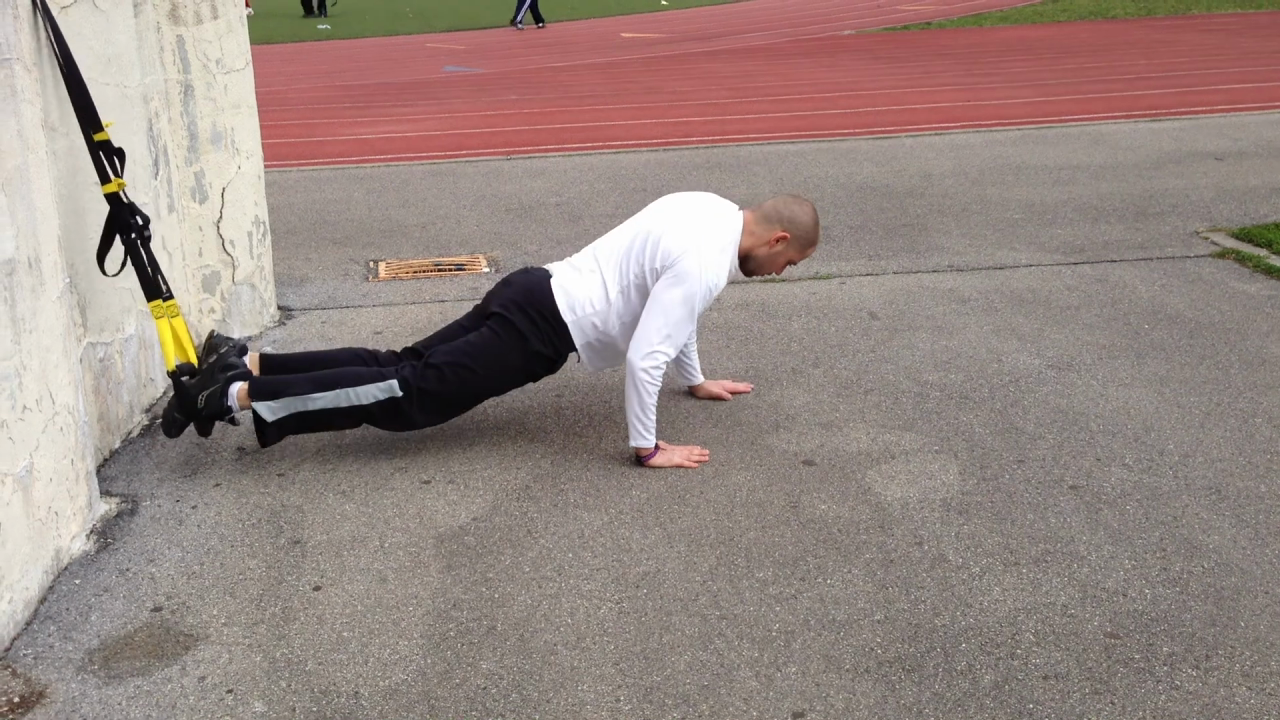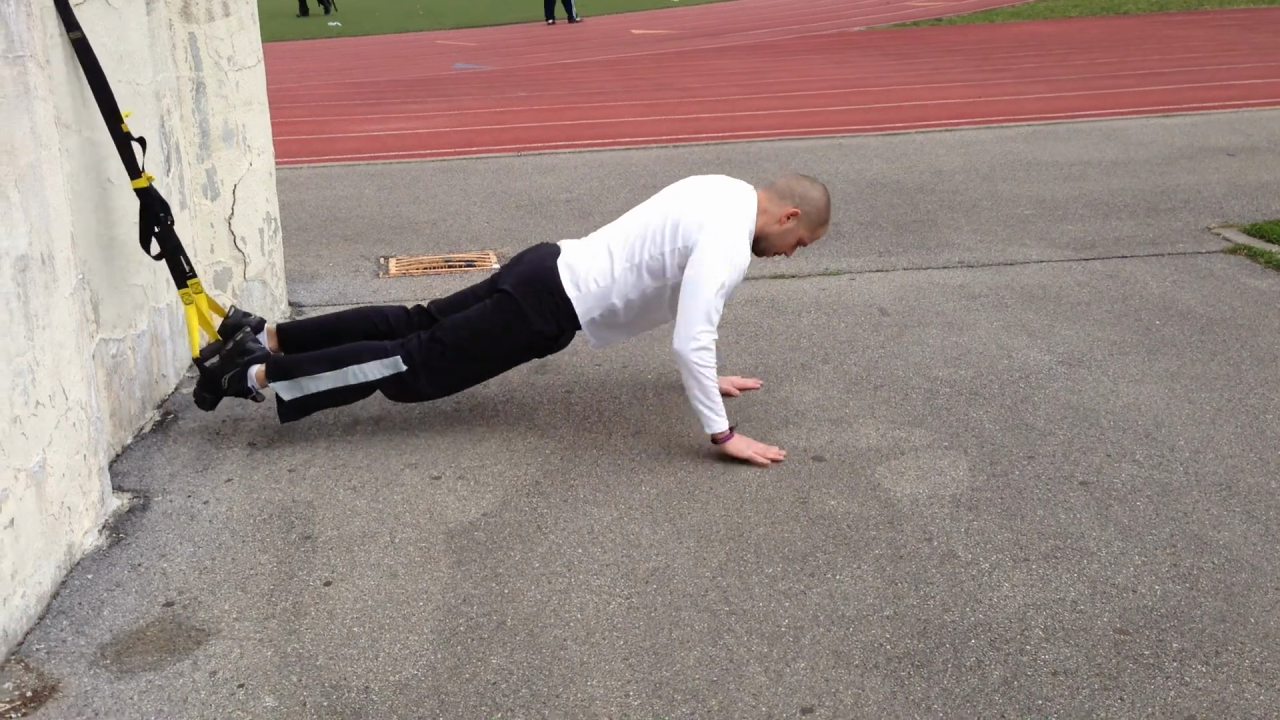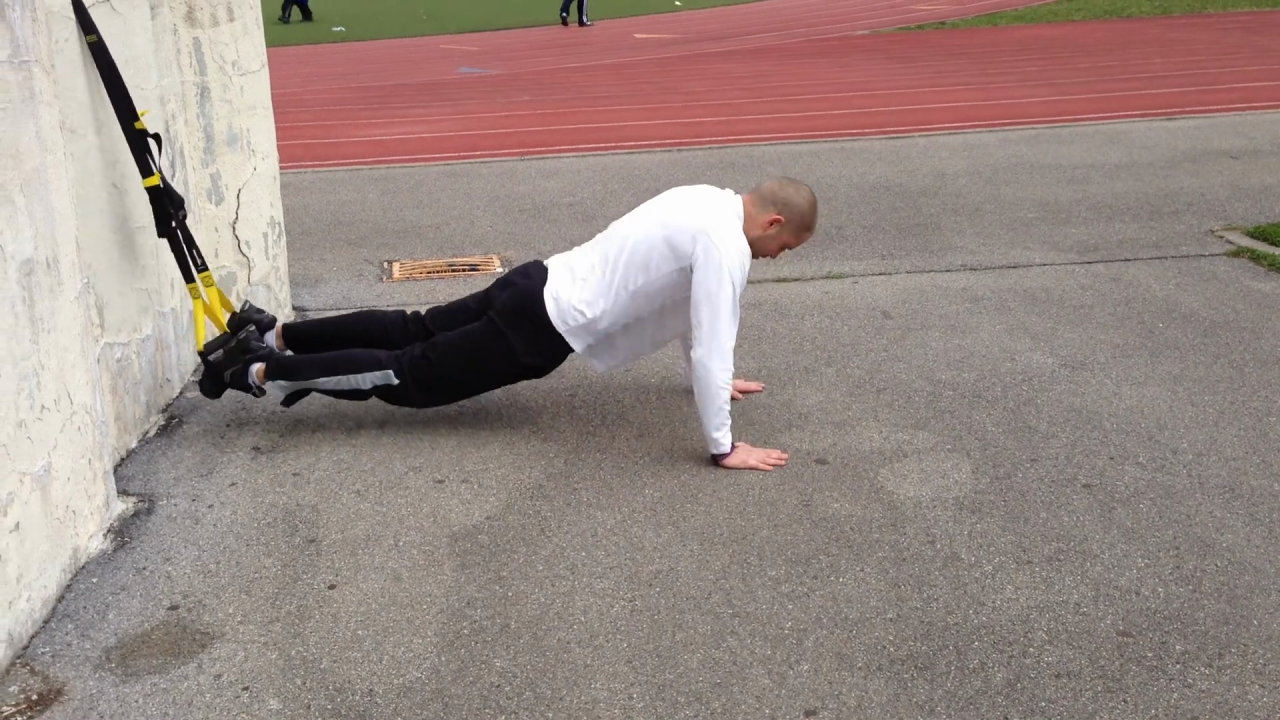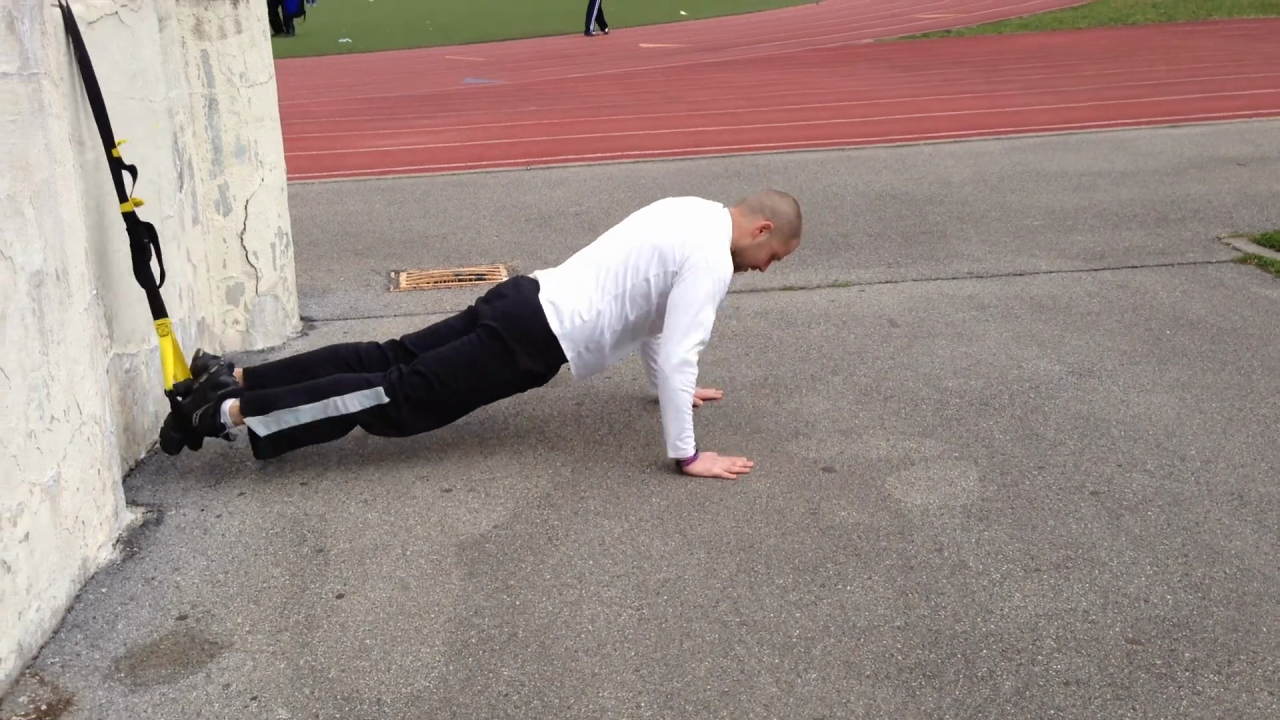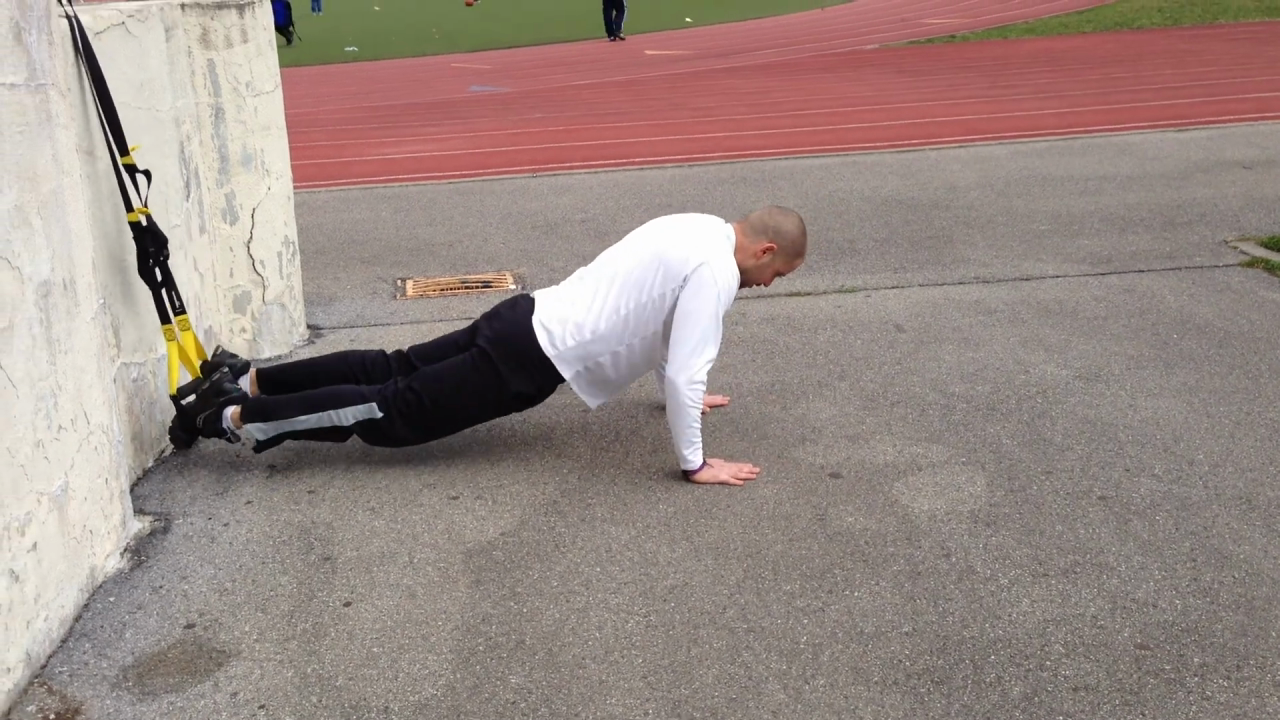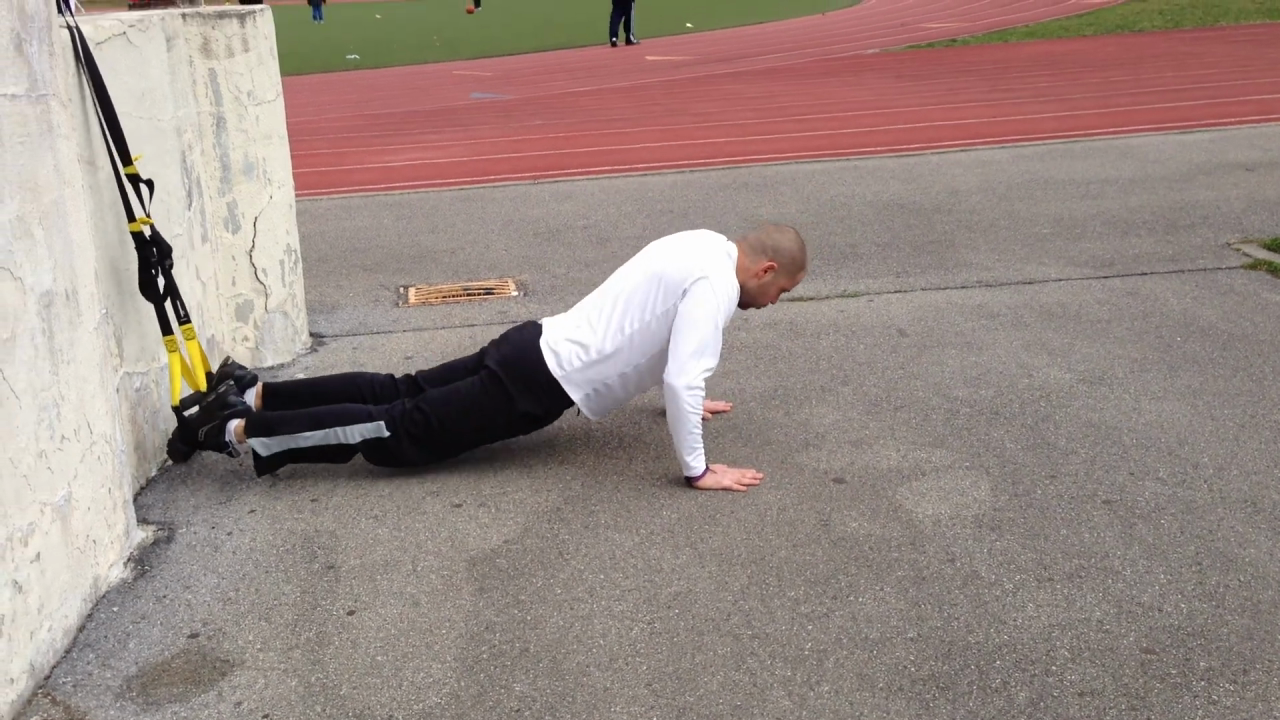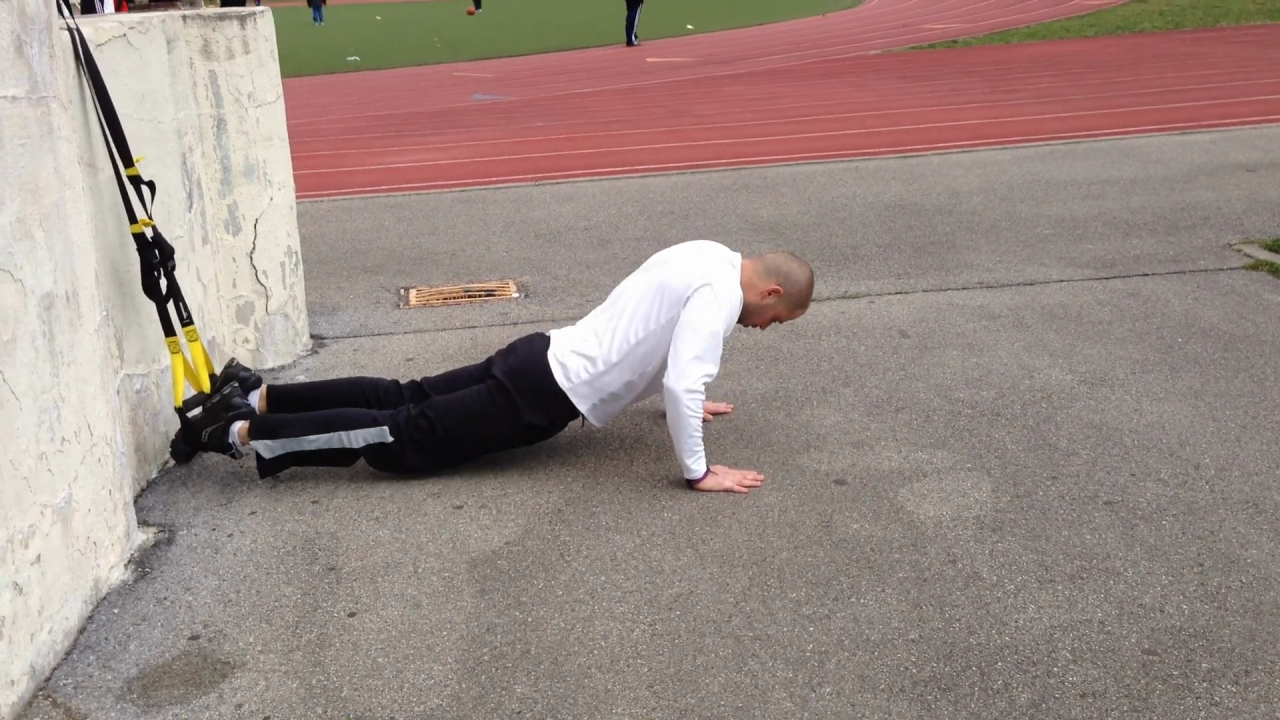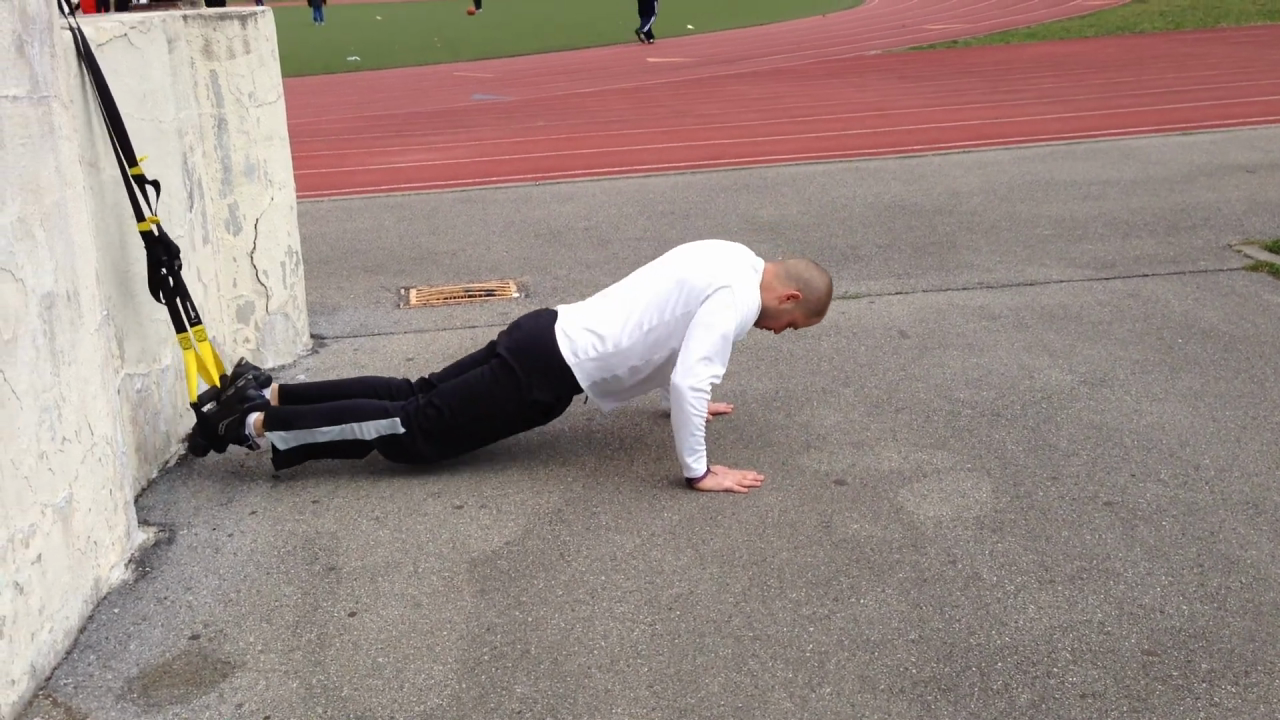
dt=0.4s
person 1, frame 1
left shoulder: (709, 208)
right shoulder: (706, 262)
right elbow: (644, 355)
left wrist: (697, 381)
right wrist: (646, 446)
left hip: (535, 293)
right hip: (542, 329)
left knee: (400, 369)
right knee: (406, 394)
left ankle: (244, 361)
right ankle: (235, 394)
person 1, frame 2
left shoulder: (726, 191)
right shoulder: (730, 246)
left elbow: (690, 307)
right elbow: (689, 341)
left wrist: (711, 377)
right wrist: (721, 432)
left hip: (547, 269)
right hip: (550, 304)
left knee: (415, 328)
right knee: (414, 363)
left ankle: (265, 336)
right ankle: (258, 373)
person 1, frame 3
left shoulder: (707, 200)
right shoulder: (726, 248)
right elbow: (713, 350)
left wrist: (712, 377)
right wrist: (724, 447)
left hip: (538, 285)
right hip: (543, 331)
left knee: (411, 334)
right knee: (407, 375)
left ankle: (270, 332)
right ankle: (261, 371)
person 1, frame 4
left shoulder: (694, 215)
right shoulder: (713, 257)
right elbow: (679, 355)
left wrist: (668, 390)
right wrist: (686, 454)
left hip: (525, 302)
right hip: (536, 340)
left knee: (387, 360)
right knee: (396, 400)
left ankle: (233, 378)
right ankle: (231, 412)
person 1, frame 5
left shoulder: (699, 228)
right shoulder: (716, 271)
right elbow: (686, 373)
left wrist: (678, 395)
right wrist: (694, 463)
left hip: (528, 319)
right hip: (535, 357)
left knee: (394, 371)
right knee: (393, 411)
left ankle: (245, 378)
right ankle: (236, 414)
person 1, frame 6
left shoulder: (704, 246)
right shoulder: (717, 284)
right elbow: (683, 380)
left wrist: (685, 400)
right wrist: (697, 470)
left hip: (537, 349)
right hip: (541, 384)
left knee: (396, 396)
right knee: (400, 434)
left ankle: (250, 392)
right ankle: (240, 429)
person 1, frame 7
left shoulder: (709, 257)
right shoulder: (721, 293)
right elbow: (681, 383)
left wrist: (687, 401)
right wrist: (698, 471)
left hip: (542, 358)
right hip: (546, 397)
left knee: (404, 402)
right knee: (404, 438)
left ankle: (255, 394)
right ankle: (242, 430)
person 1, frame 8
left shoulder: (727, 257)
right shoulder: (741, 296)
right elbow: (689, 380)
left wrist: (686, 400)
right wrist: (699, 470)
left hip: (548, 337)
right hip: (552, 370)
left knee: (418, 397)
right knee: (414, 428)
left ankle: (268, 392)
right ankle: (260, 422)
